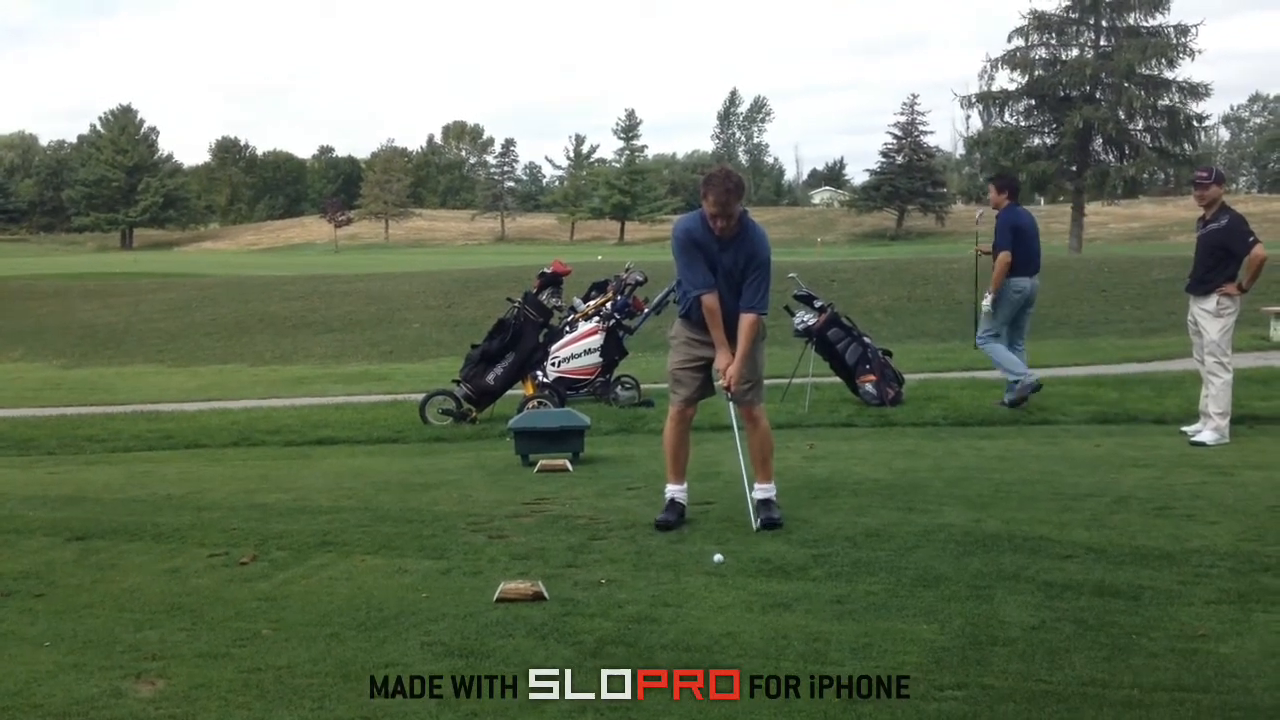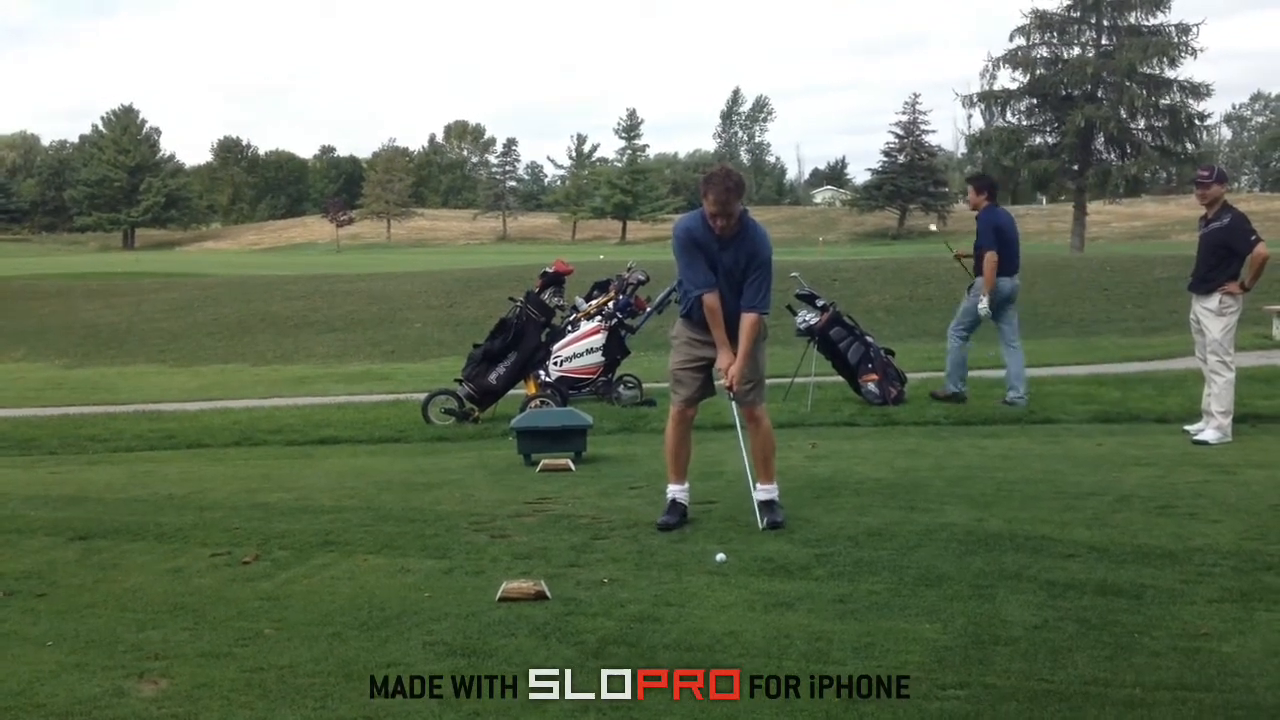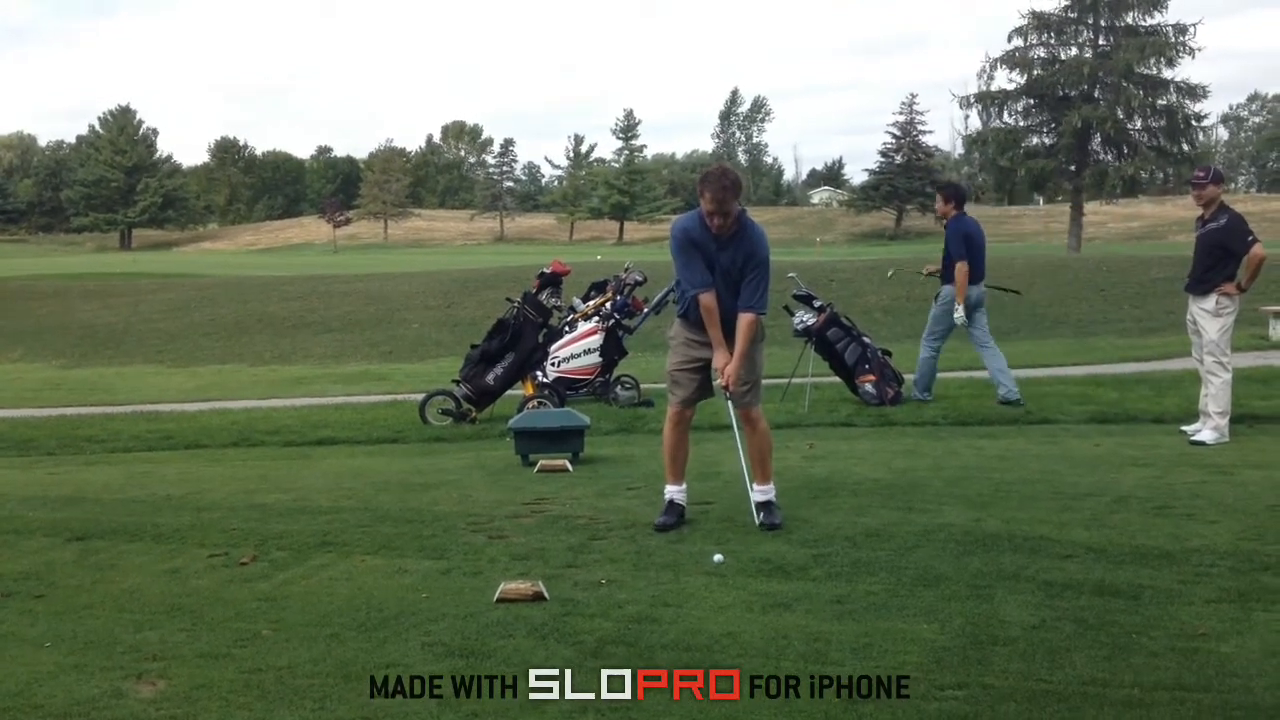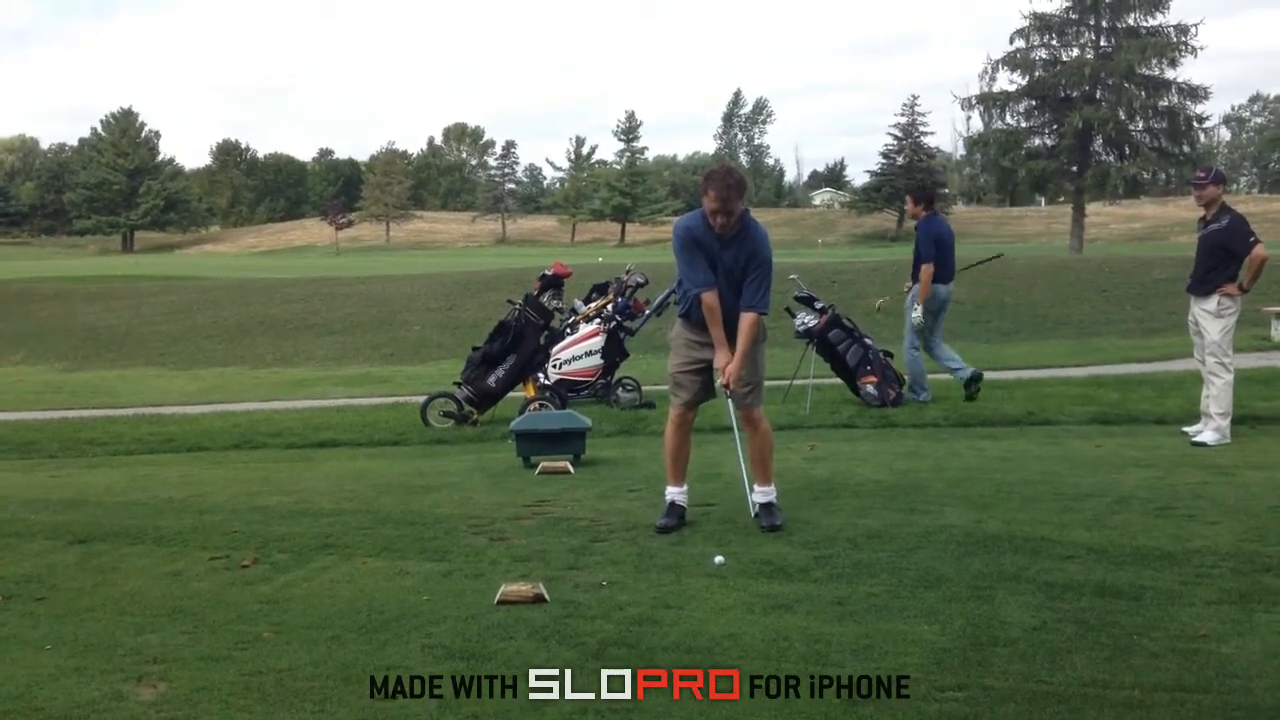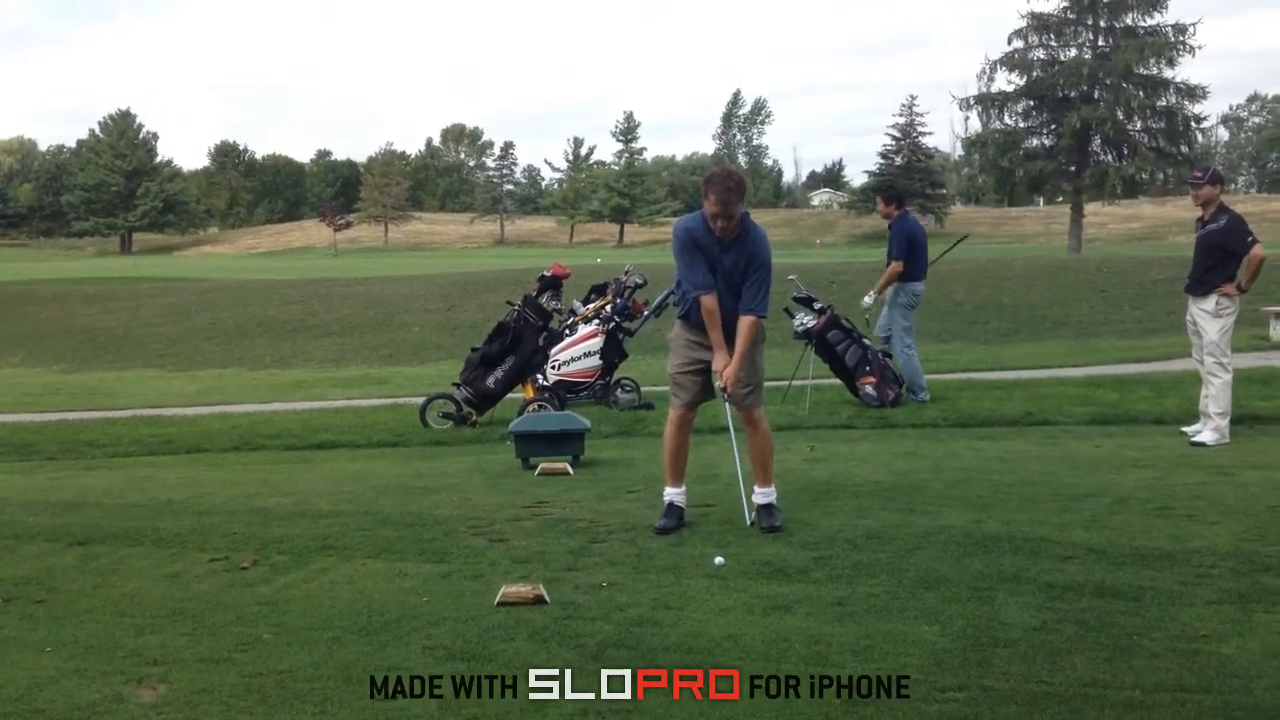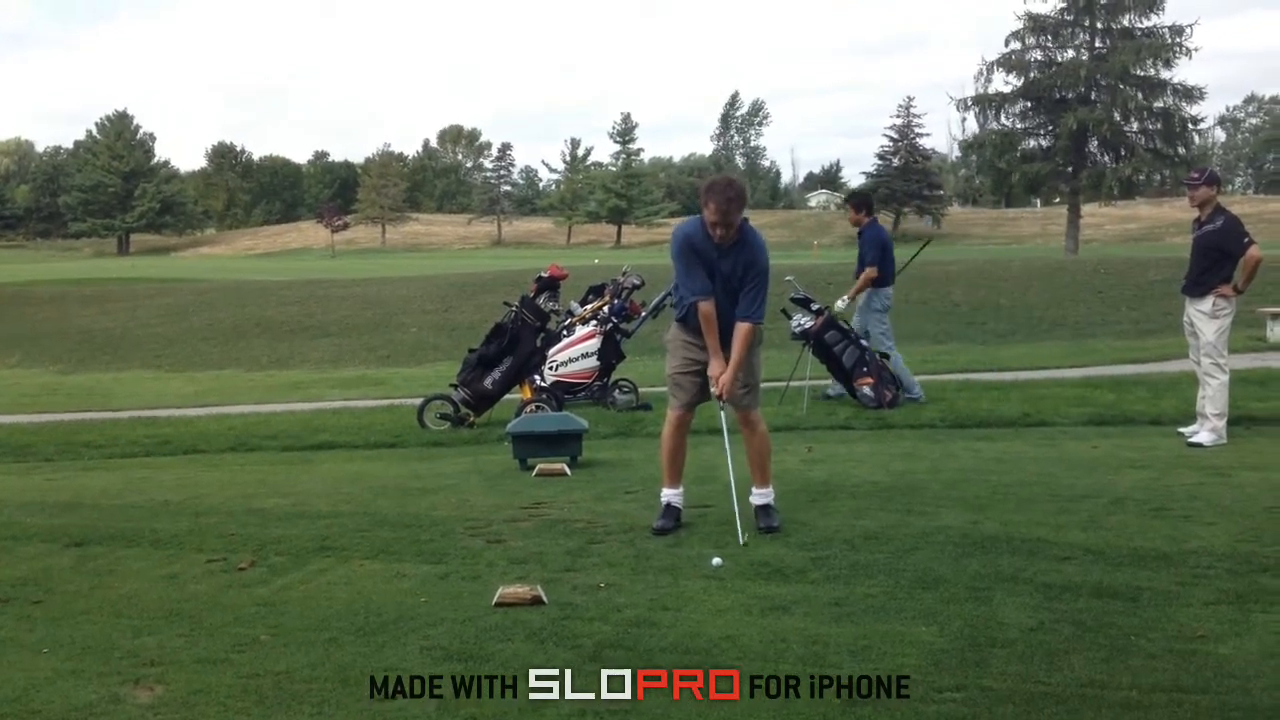
dt=0.2s
person 1, frame 1
left shoulder: (756, 240)
right shoulder: (685, 231)
left elbow: (752, 309)
right elbow: (705, 295)
left wrist: (738, 361)
right wrist: (720, 350)
left hip: (742, 329)
right hip: (694, 329)
left knee: (753, 410)
right knee: (680, 410)
left ankle: (765, 494)
right ankle: (675, 497)
person 1, frame 2
left shoulder: (757, 239)
right shoulder: (685, 230)
left elbow: (753, 308)
right elbow: (706, 294)
left wrist: (740, 360)
right wrist: (721, 350)
left hip: (743, 329)
right hip: (694, 329)
left knee: (754, 411)
right knee: (680, 411)
left ankle: (767, 494)
right ankle: (677, 497)
person 1, frame 3
left shoulder: (755, 239)
right shoulder: (683, 230)
left elbow: (750, 308)
right elbow: (703, 293)
left wrist: (736, 360)
right wrist: (718, 350)
left hip: (741, 330)
right hip: (692, 329)
left knee: (751, 412)
right knee: (678, 412)
left ankle: (764, 495)
right ankle: (675, 497)
person 1, frame 4
left shoulder: (757, 239)
right shoulder: (686, 229)
left elbow: (752, 308)
right elbow: (705, 293)
left wrist: (737, 359)
right wrist: (720, 350)
left hip: (743, 331)
right hip: (694, 331)
left knee: (752, 414)
right knee: (680, 414)
left ankle: (765, 497)
right ankle: (676, 499)
person 1, frame 5
left shoulder: (757, 242)
right shoulder: (686, 231)
left elbow: (752, 311)
right elbow: (704, 295)
left wrist: (736, 362)
right wrist: (718, 352)
left hip: (742, 332)
right hip: (693, 331)
left knee: (753, 414)
right knee: (680, 415)
left ankle: (765, 498)
right ankle: (674, 500)
person 1, frame 6
left shoulder: (755, 248)
right shoulder: (685, 235)
left elbow: (748, 317)
right elbow: (702, 301)
left wrist: (732, 369)
right wrist: (714, 358)
left hip: (739, 336)
right hip: (690, 333)
left knee: (750, 415)
right knee: (678, 415)
left ankle: (763, 499)
right ankle: (672, 500)
person 2, frame 1
left shoulder: (1230, 220)
right shoulder: (1202, 221)
left elbow: (1258, 254)
left wrist: (1243, 287)
right wrist: (1194, 280)
left hip: (1218, 302)
right hip: (1197, 301)
left knee: (1217, 364)
right knee: (1204, 364)
left ankle: (1218, 428)
right ankle: (1206, 421)
person 2, frame 2
left shoulder: (1233, 219)
right shoulder: (1204, 220)
left elbow: (1261, 253)
left wrist: (1245, 286)
right wrist: (1197, 279)
left hip: (1220, 301)
right hip: (1199, 300)
left knee: (1220, 363)
right knee: (1207, 363)
left ankle: (1220, 427)
right ankle: (1209, 419)
person 2, frame 3
left shoulder: (1229, 220)
right shoulder: (1201, 221)
left elbow: (1257, 253)
left wrist: (1241, 286)
right wrist: (1194, 279)
left hip: (1217, 302)
right hip: (1196, 300)
left knee: (1216, 364)
right knee: (1203, 364)
left ankle: (1217, 427)
right ankle: (1206, 420)
person 2, frame 4
left shoulder: (1231, 221)
right shoulder: (1204, 222)
left elbow: (1259, 254)
left wrist: (1243, 287)
right wrist: (1196, 280)
left hip: (1218, 303)
right hip: (1198, 301)
left knee: (1218, 365)
right knee: (1205, 365)
left ankle: (1219, 428)
right ankle: (1208, 421)
person 2, frame 5
left shoulder: (1229, 221)
right shoulder: (1202, 222)
left elbow: (1257, 254)
left wrist: (1241, 287)
right wrist: (1194, 281)
left hip: (1217, 303)
right hip: (1196, 301)
left knee: (1217, 364)
right knee: (1204, 364)
left ankle: (1218, 428)
right ankle: (1206, 421)
person 2, frame 6
left shoulder: (1225, 222)
right shoulder: (1198, 223)
left elbow: (1254, 255)
left wrist: (1238, 288)
right wrist: (1191, 281)
left hip: (1213, 304)
right hip: (1193, 302)
left knee: (1213, 365)
right knee: (1201, 365)
left ankle: (1215, 429)
right ankle: (1203, 422)
person 3, frame 1
left shoulder: (1005, 218)
right shoulder: (1026, 216)
left elbow: (1005, 259)
left wrist: (990, 293)
right wrist: (992, 250)
left hip: (1012, 284)
right hip: (1031, 283)
left knee: (986, 338)
right knee: (1016, 342)
left ankle: (1024, 379)
right ankle: (1015, 394)
person 3, frame 2
left shoulder: (986, 219)
right shoulder: (1005, 216)
left elbow: (991, 259)
left wrist: (984, 296)
right wrist: (969, 254)
left hip: (991, 284)
right hip: (1011, 282)
left knee: (957, 333)
right knee: (1011, 341)
left ankle: (954, 388)
right ankle: (1017, 395)
person 3, frame 3
left shoulder: (955, 228)
right shoulder: (971, 225)
left elbow: (961, 268)
left wrist: (959, 305)
right wrist: (940, 269)
left hip: (954, 292)
right hip: (976, 289)
left knee: (931, 343)
right knee: (985, 343)
left ankle: (921, 392)
right ankle: (1010, 392)
person 3, frame 4
left shoulder: (926, 229)
right shoulder: (942, 224)
left elbow: (927, 269)
left wrist: (918, 305)
right wrist: (915, 282)
left hip: (930, 291)
right hip: (944, 288)
left knee: (912, 344)
right knee: (931, 342)
left ankle: (919, 393)
right ankle: (968, 374)
person 3, frame 5
left shoulder: (900, 228)
right shoulder: (912, 223)
left elbow: (897, 267)
left wrist: (874, 293)
left hip: (904, 288)
right hip: (910, 285)
left knee: (903, 344)
right knee: (884, 335)
left ankle: (919, 393)
person 3, frame 6
left shoulder: (872, 235)
right shoulder: (874, 231)
left elbow: (871, 272)
left wrist: (847, 298)
left hip: (875, 295)
right hip: (871, 294)
left knee: (884, 347)
left ankle: (913, 392)
right ankle: (840, 387)
